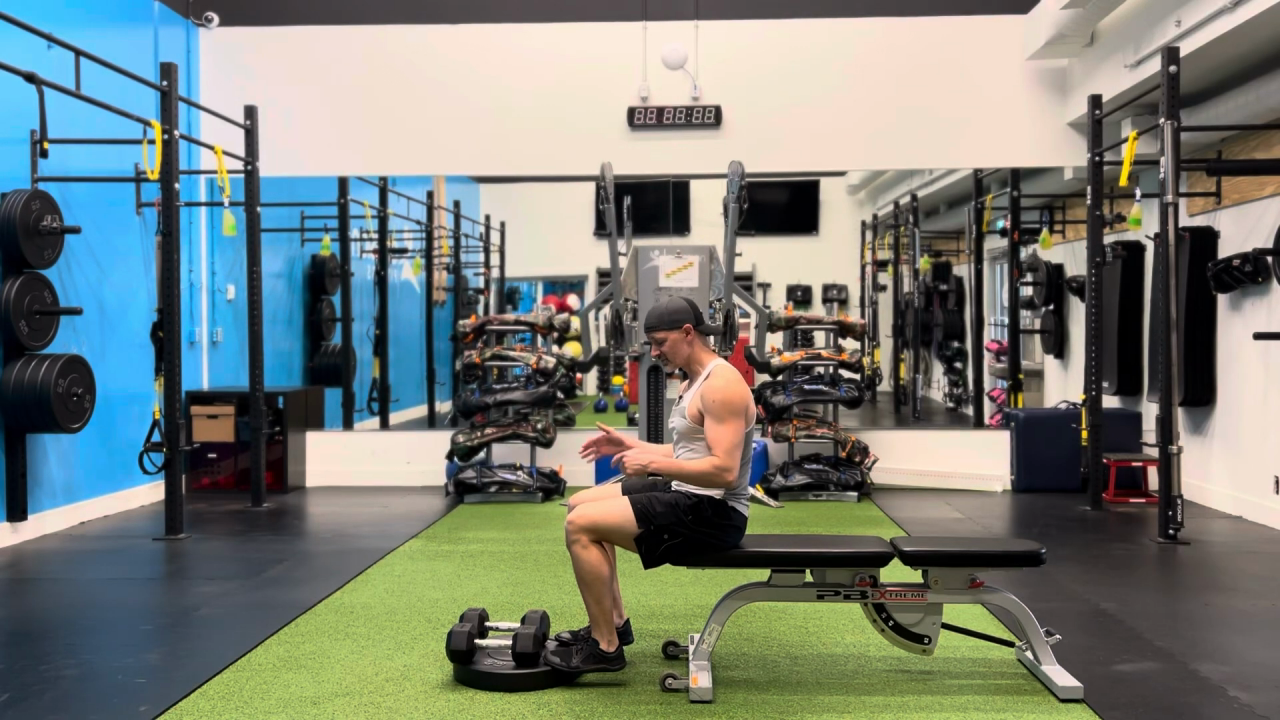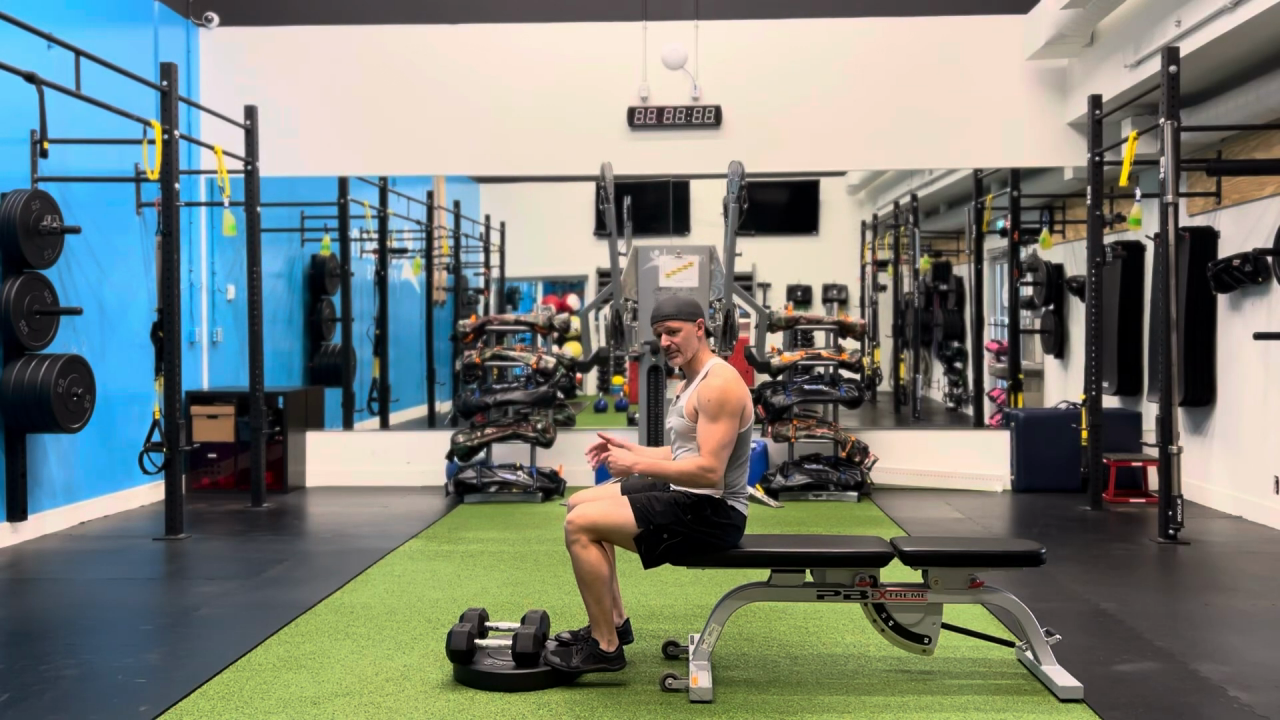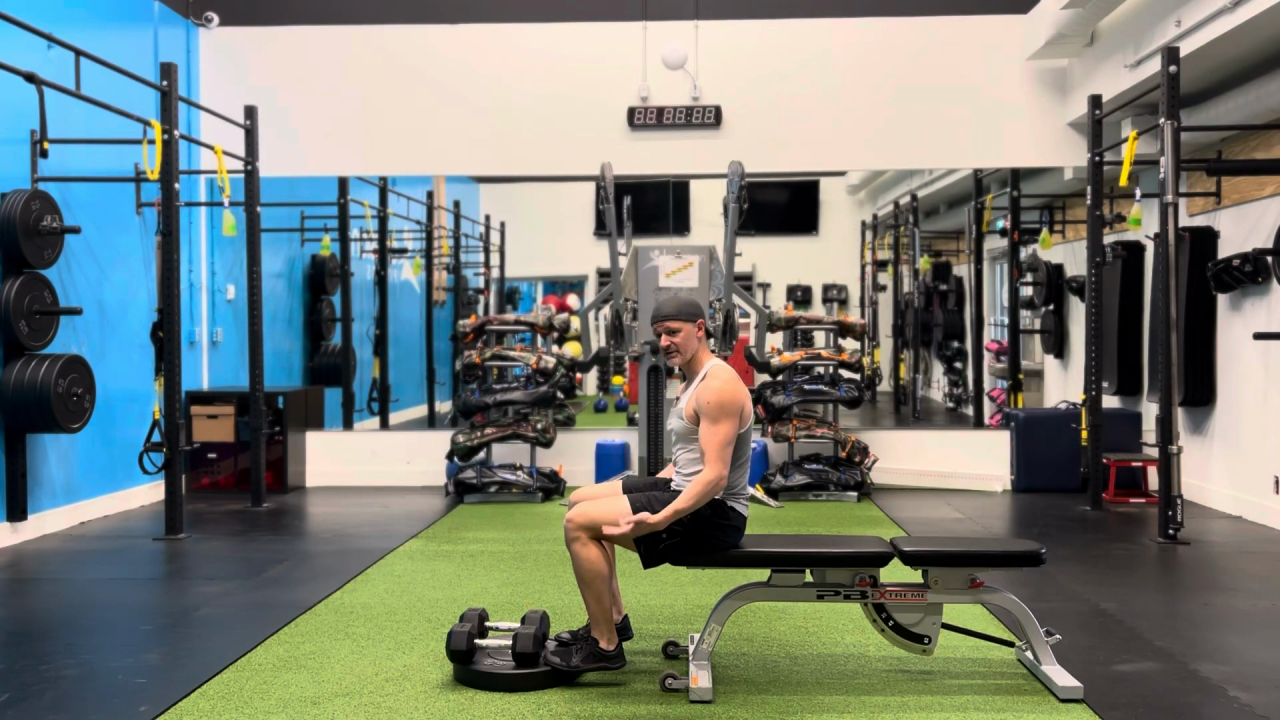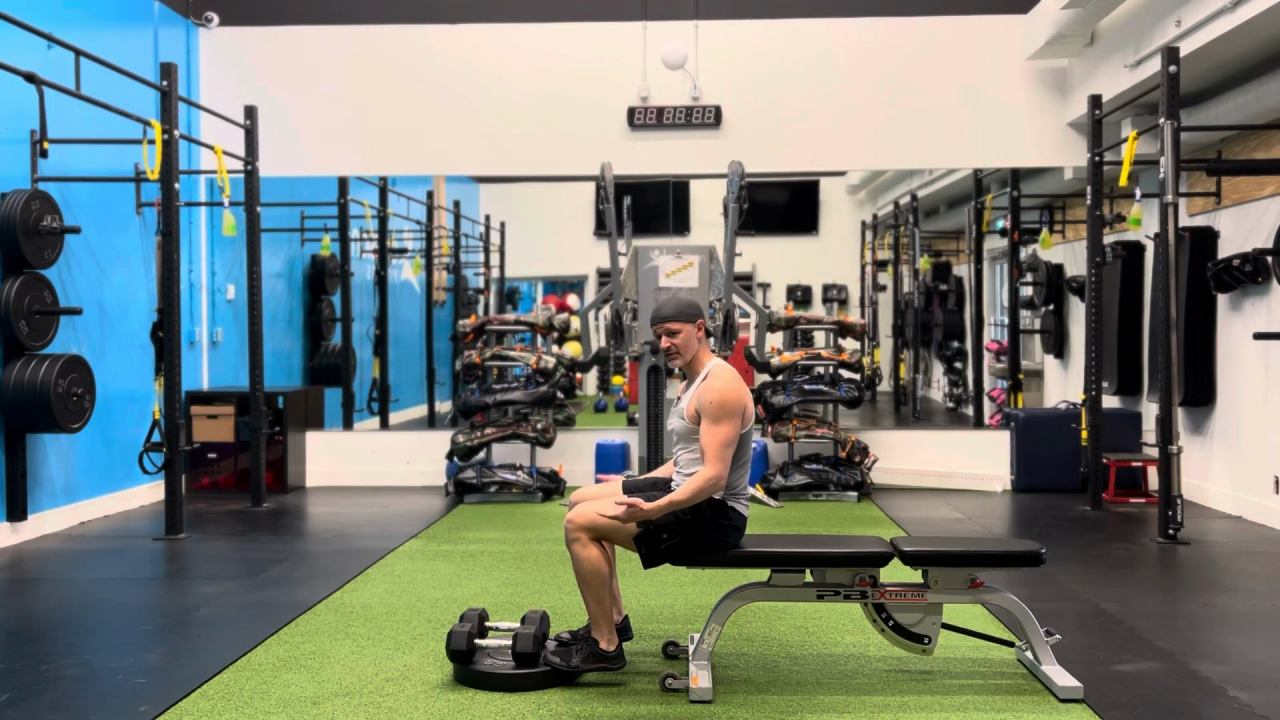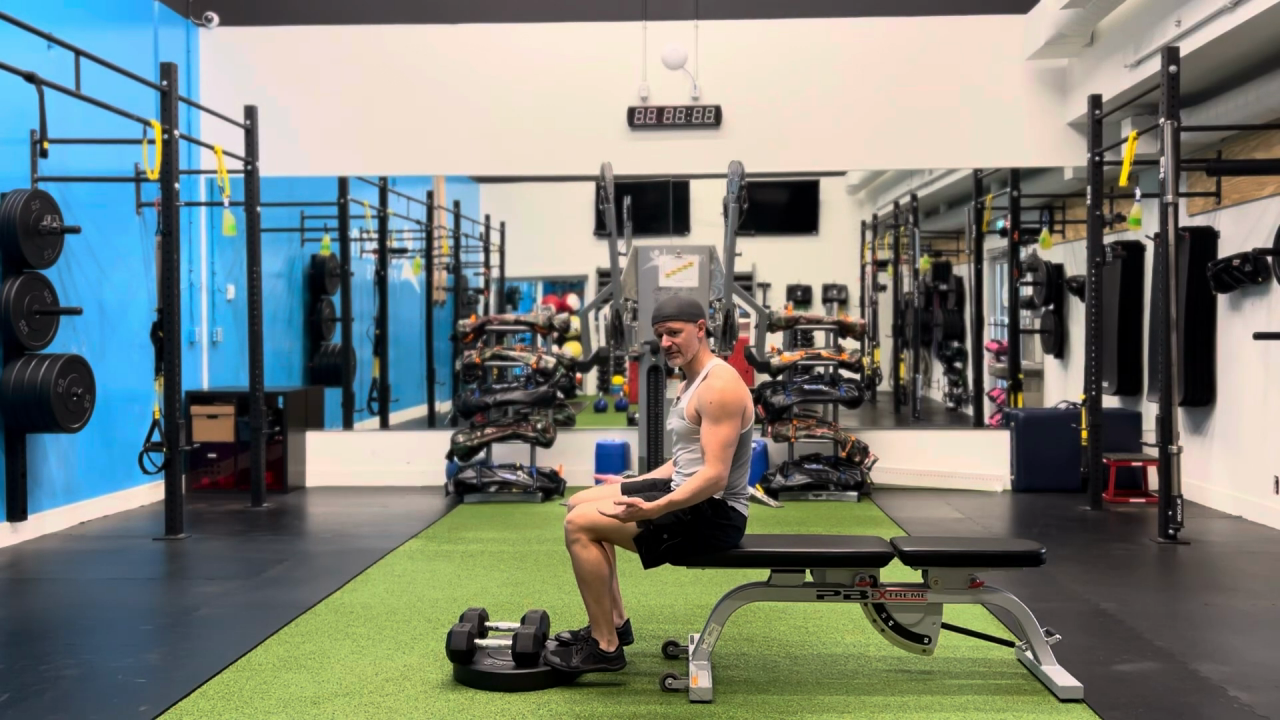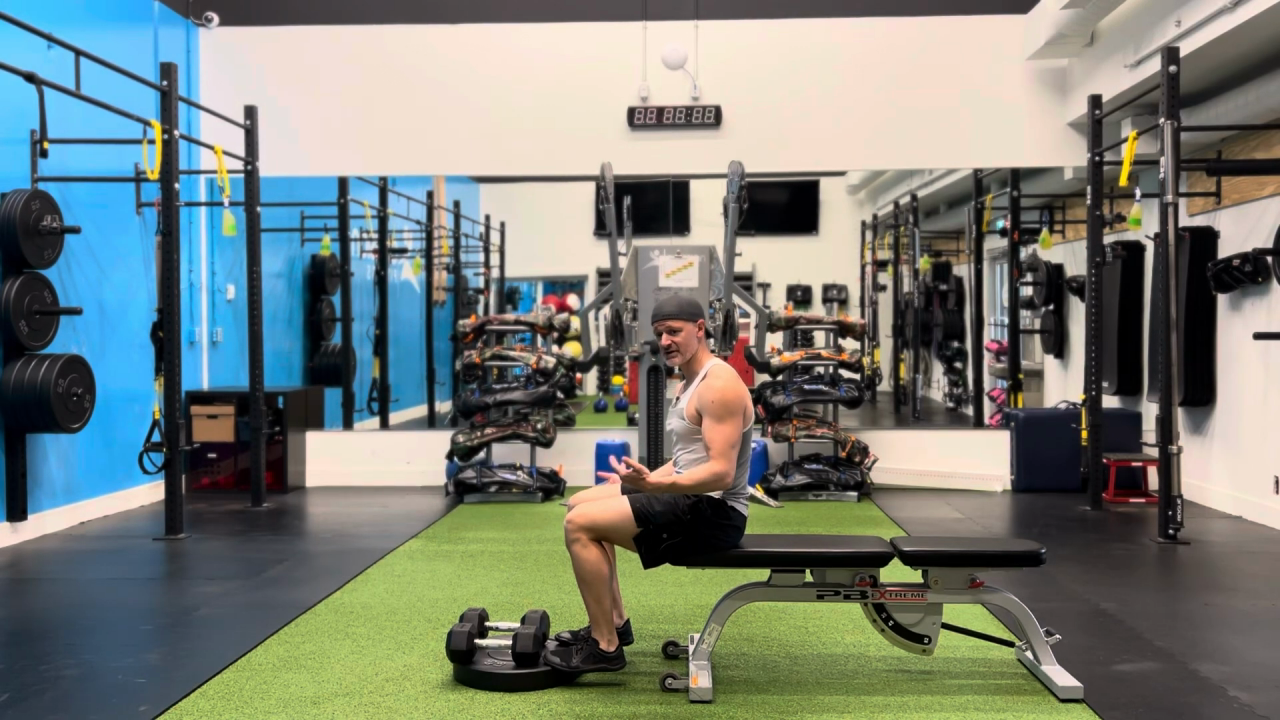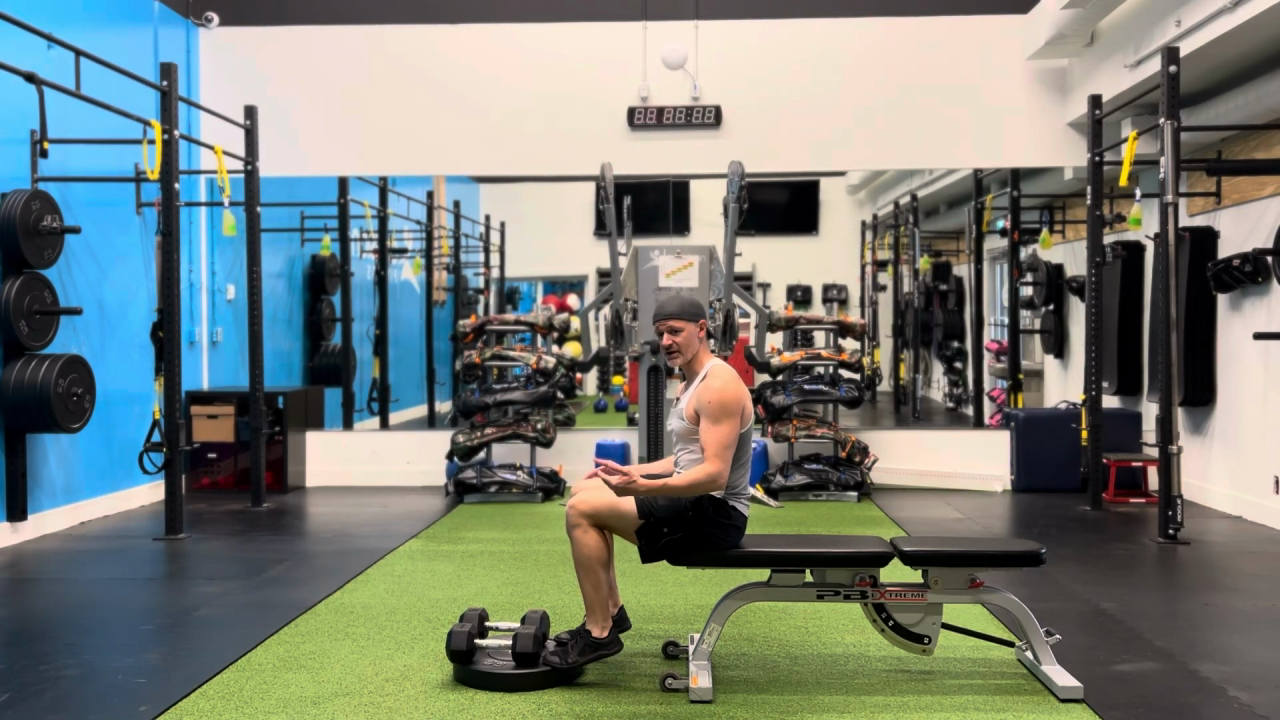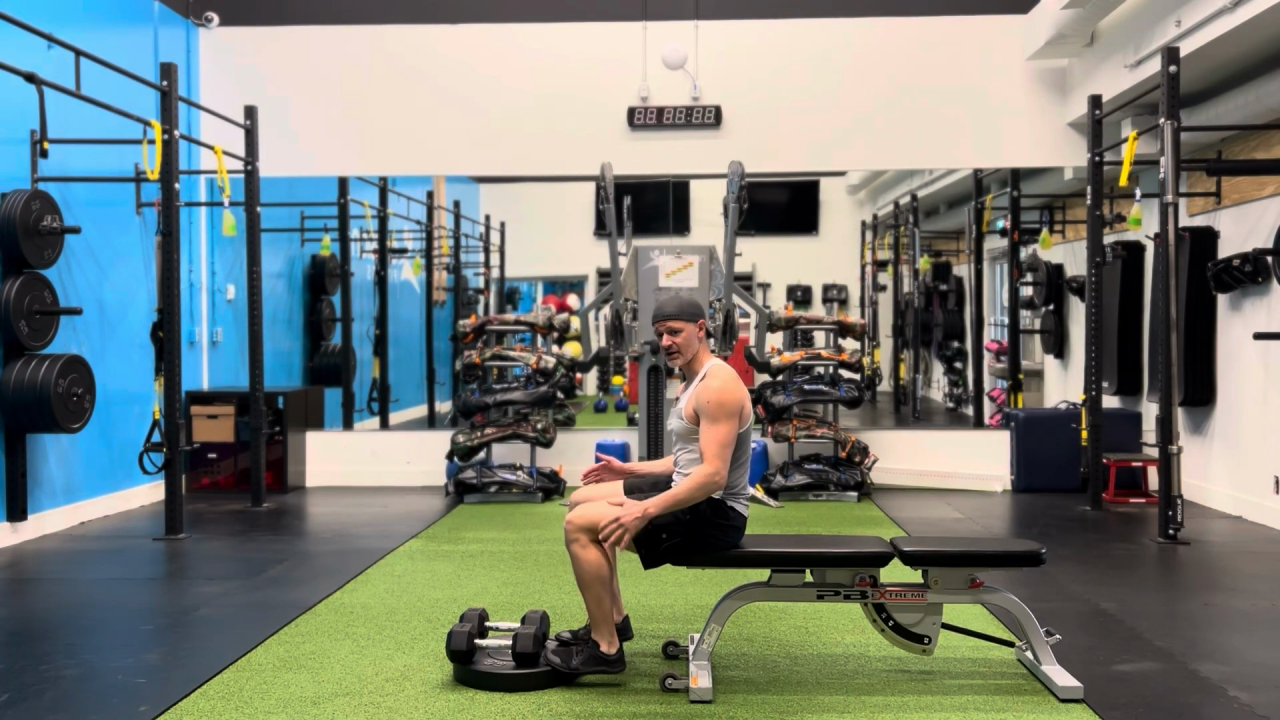
dt=0.3s
person 1, frame 1
left shoulder: (722, 385)
right shoulder: (695, 382)
left elbow: (724, 471)
left wrist: (653, 464)
right wrist: (630, 445)
left hip: (713, 513)
right hip: (692, 498)
left knee: (580, 525)
right knee: (580, 505)
left ankle: (605, 647)
right ankle: (614, 622)
person 1, frame 2
left shoulder: (719, 384)
right shoulder: (692, 381)
left elbow: (709, 471)
left wrist: (638, 466)
right wrist: (629, 449)
left hip: (712, 512)
right hip: (691, 499)
left knee: (580, 525)
right knee: (580, 504)
left ankle: (605, 646)
right ankle: (613, 622)
person 1, frame 3
left shoulder: (718, 386)
right shoulder: (694, 382)
left elbow: (716, 475)
left wrist: (658, 521)
right wrist: (642, 495)
left hip: (712, 513)
right hip: (687, 495)
left knee: (579, 523)
right knee: (581, 501)
left ankle: (604, 645)
right ankle: (613, 619)
person 1, frame 4
left shoulder: (720, 386)
right shoulder: (694, 382)
left elbow: (714, 476)
left wrist: (652, 511)
right wrist: (634, 485)
left hip: (712, 513)
right hip: (692, 498)
left knee: (580, 524)
right knee: (581, 500)
left ankle: (605, 645)
right ankle: (612, 620)
person 1, frame 5
left shoulder: (720, 386)
right shoulder: (692, 383)
left elbow: (715, 476)
left wrist: (652, 510)
right wrist: (631, 484)
left hip: (712, 513)
right hip: (688, 496)
left knee: (579, 525)
right knee: (580, 504)
left ankle: (604, 647)
right ankle: (614, 622)
person 1, frame 6
left shoulder: (719, 385)
right shoulder: (691, 383)
left elbow: (722, 472)
left wrist: (651, 484)
right wrist: (637, 481)
left hip: (712, 512)
right hip: (693, 500)
left knee: (580, 524)
right knee: (580, 504)
left ankle: (605, 646)
right ankle: (614, 623)
person 1, frame 7
left shoulder: (719, 386)
right shoulder: (692, 384)
left elbow: (715, 475)
left wrist: (644, 488)
right wrist: (629, 472)
left hip: (715, 512)
right hip: (695, 499)
left knee: (581, 510)
right knee: (581, 492)
left ankle: (599, 633)
right ankle: (609, 612)
person 1, frame 8
left shoulder: (718, 386)
right shoulder: (693, 382)
left elbow: (713, 476)
left wrist: (646, 510)
right wrist: (629, 470)
left hip: (714, 513)
right hip: (697, 501)
left knee: (580, 525)
right knee: (582, 501)
left ankle: (605, 648)
right ankle: (613, 619)
